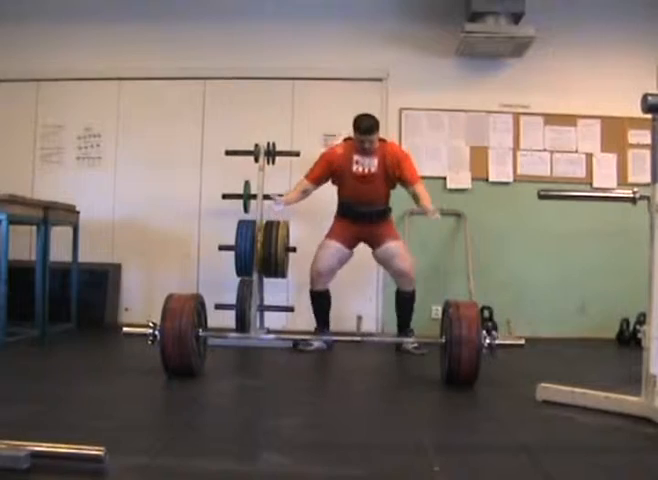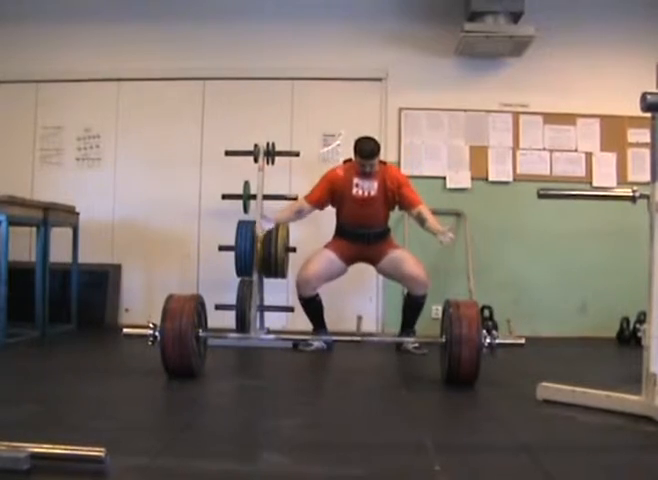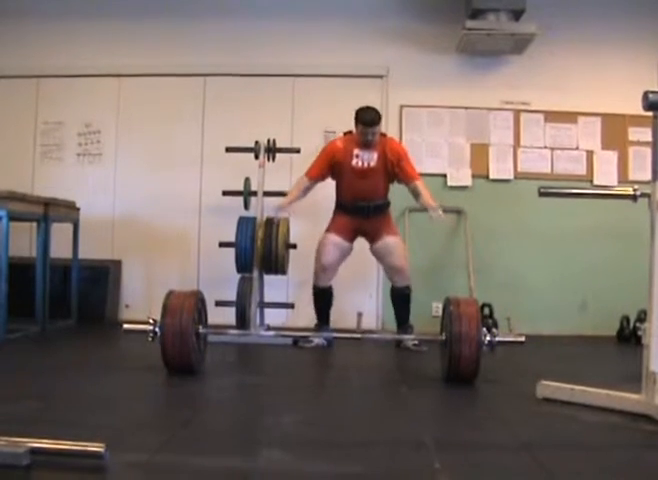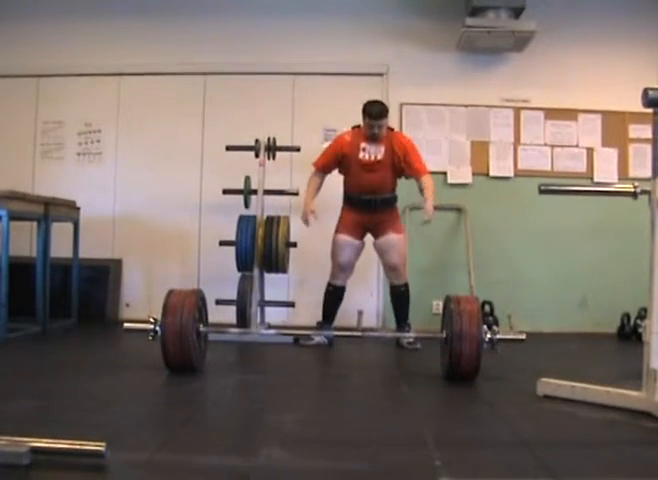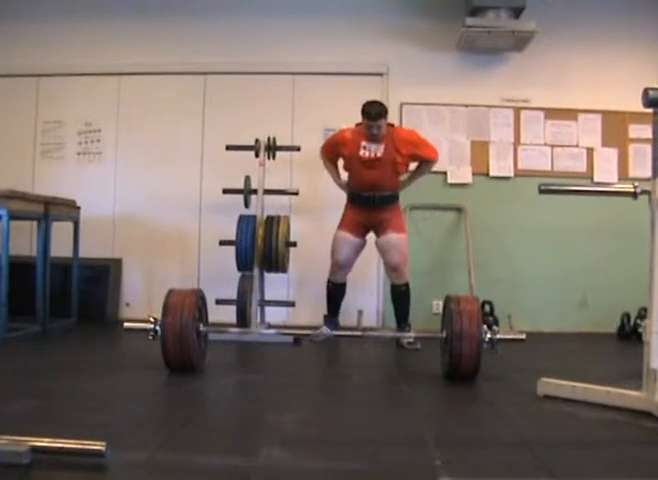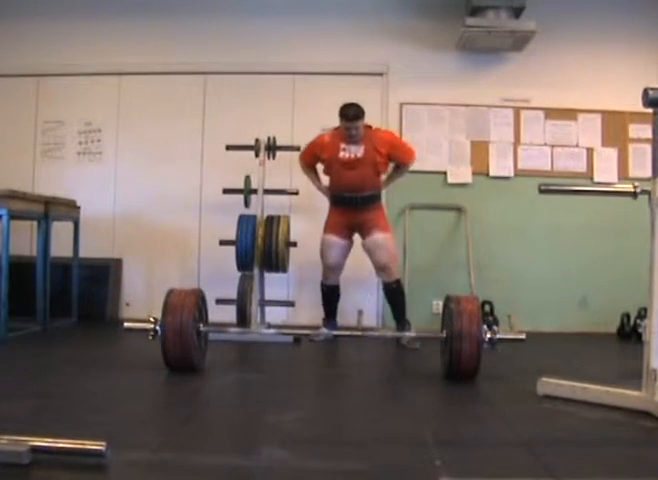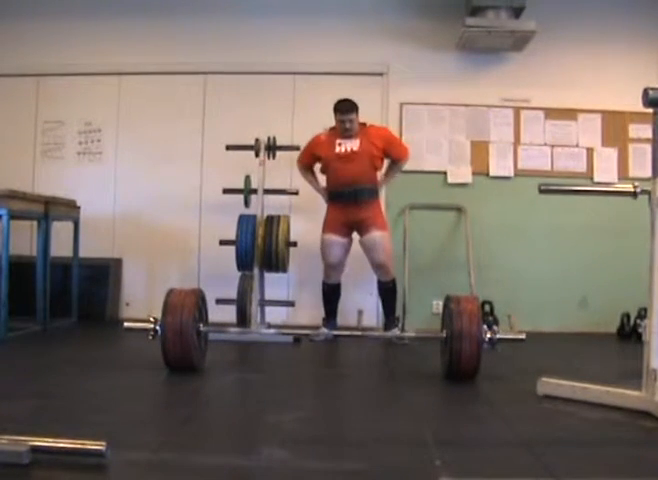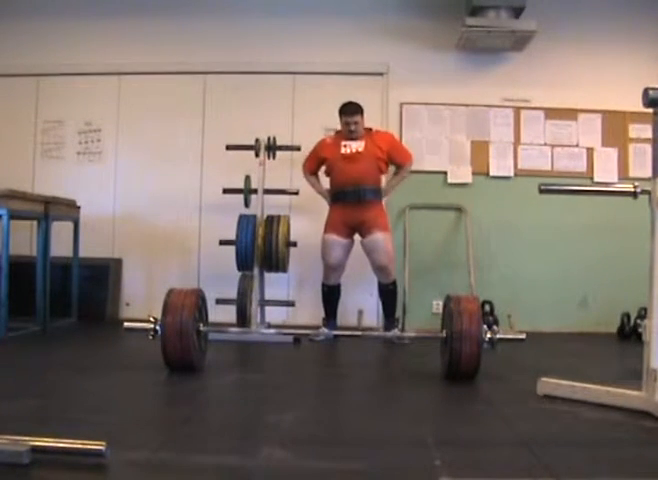
dt=0.3s
person 1, frame 1
left shoulder: (394, 154)
right shoulder: (336, 154)
left elbow: (415, 185)
right elbow: (308, 184)
left wrist: (427, 206)
right wrist: (285, 200)
left hip: (380, 224)
right hip: (345, 223)
left knee: (406, 275)
right knee: (318, 274)
left ankle: (405, 335)
right ankle: (322, 334)
person 1, frame 2
left shoulder: (394, 177)
right shoulder: (336, 176)
left elbow: (418, 209)
right elbow: (306, 205)
left wrist: (439, 230)
right wrist: (274, 220)
left hip: (381, 243)
right hip: (344, 241)
left knee: (419, 280)
right knee: (305, 280)
left ankle: (406, 336)
right ankle: (321, 334)
person 1, frame 3
left shoulder: (393, 149)
right shoulder: (337, 147)
left elbow: (414, 181)
right elbow: (310, 178)
left wrist: (430, 204)
right wrist: (287, 201)
left hip: (379, 218)
right hip: (345, 217)
left knee: (401, 271)
right knee: (323, 270)
left ankle: (405, 332)
right ankle: (323, 330)
person 1, frame 4
left shoulder: (401, 143)
right shoulder: (345, 141)
left elbow: (422, 175)
right elbow: (320, 171)
left wrist: (428, 201)
right wrist: (308, 201)
left hip: (387, 213)
right hip: (353, 212)
left knee: (397, 270)
right knee: (340, 270)
left ankle: (404, 330)
right ankle: (324, 330)
person 1, frame 5
left shoulder: (404, 138)
right shoulder: (345, 138)
left elbow: (431, 157)
right elbow: (326, 153)
left wrist: (406, 182)
right wrist: (339, 181)
left hip: (388, 211)
right hip: (355, 209)
left knee: (397, 269)
right knee: (338, 266)
left ankle: (404, 329)
right ankle: (330, 322)
person 1, frame 6
left shoulder: (383, 139)
right shoulder: (324, 141)
left elbow: (408, 159)
right elbow: (305, 161)
left wrist: (383, 184)
right wrist: (321, 187)
left hip: (371, 211)
right hip: (339, 212)
left knee: (387, 268)
right knee: (330, 269)
left ankle: (404, 328)
right ankle: (329, 324)
person 1, frame 7
left shoulder: (378, 135)
right shoulder: (321, 141)
left elbow: (402, 157)
right elbow: (302, 165)
left wrist: (381, 183)
right wrist: (320, 189)
left hip: (369, 209)
right hip: (337, 210)
left knee: (384, 266)
right knee: (331, 268)
left ankle: (391, 324)
right ankle: (329, 324)
person 1, frame 8
left shoulder: (383, 140)
right shoulder: (327, 144)
left elbow: (406, 163)
right elbow: (308, 169)
left wrist: (386, 190)
right wrist: (323, 193)
left hip: (372, 211)
right hip: (339, 212)
left knee: (385, 268)
right knee: (331, 269)
left ankle: (391, 325)
right ankle: (329, 324)
